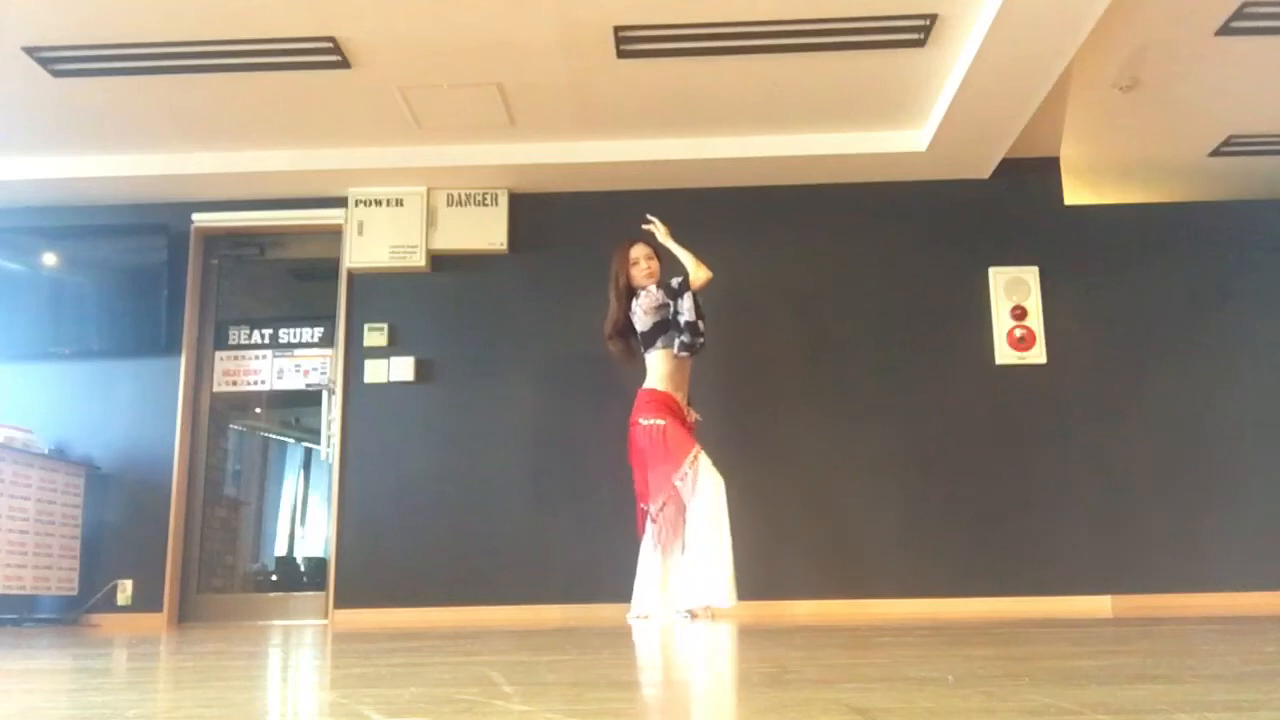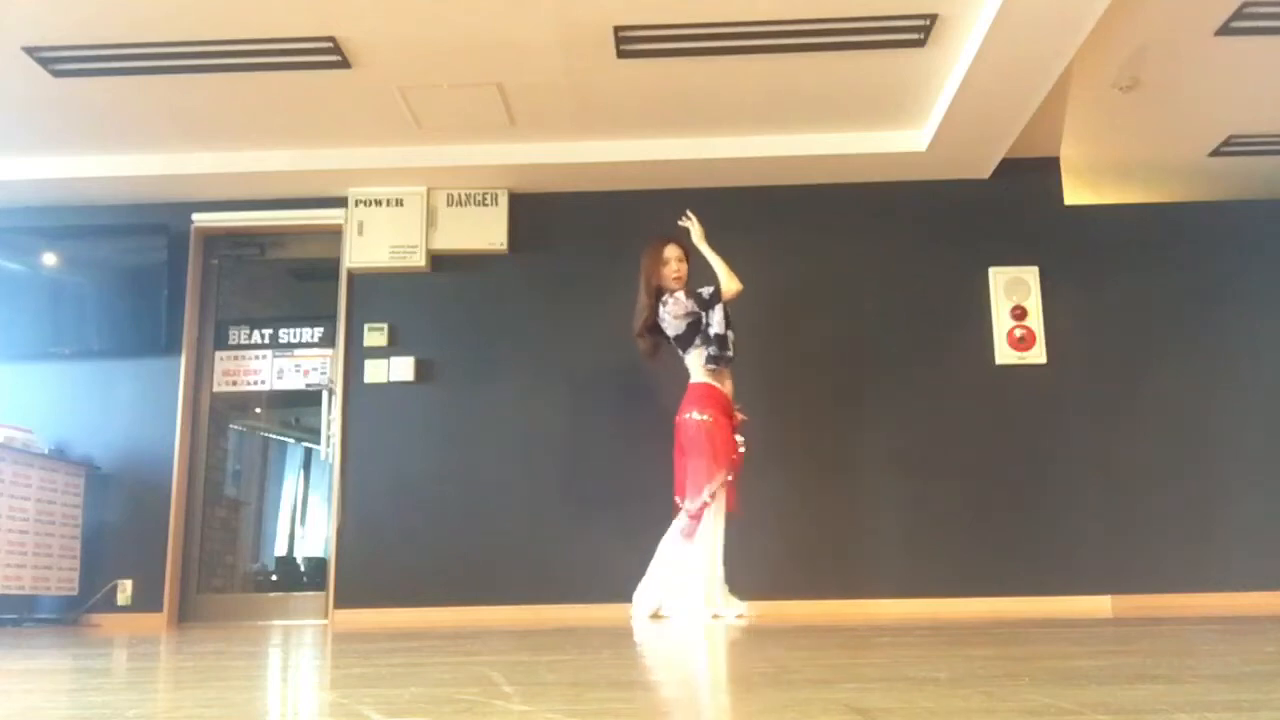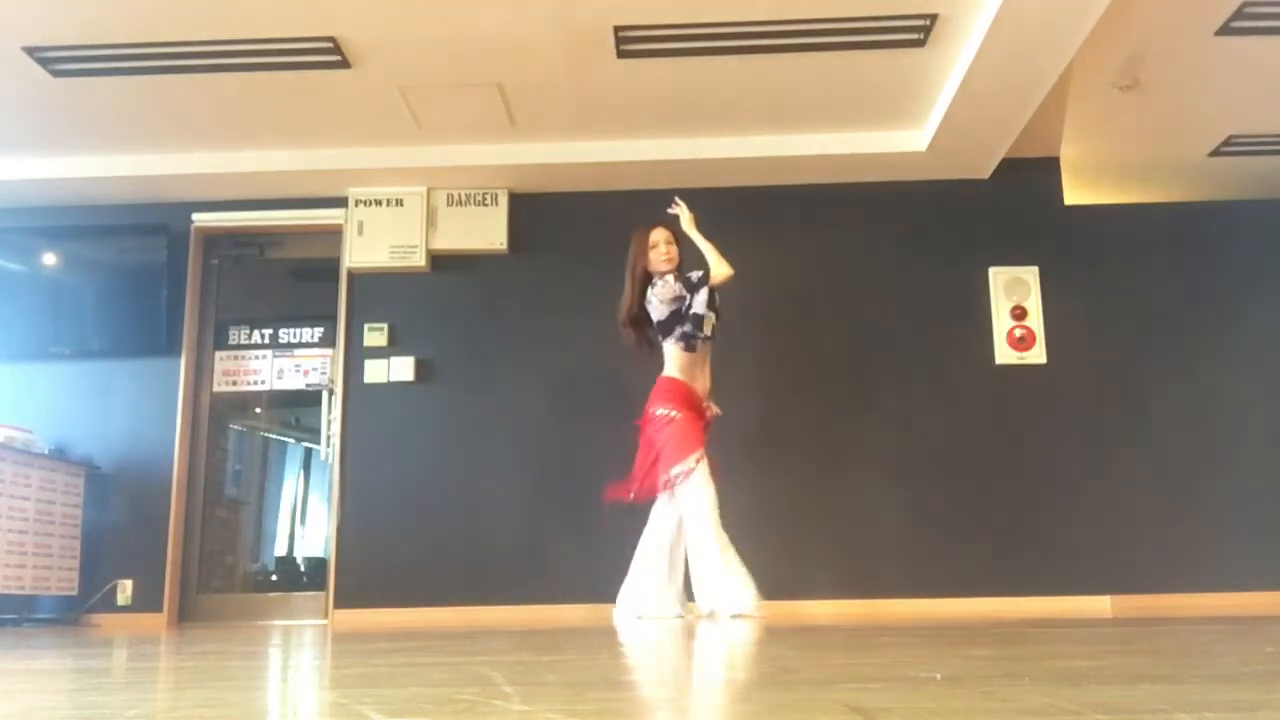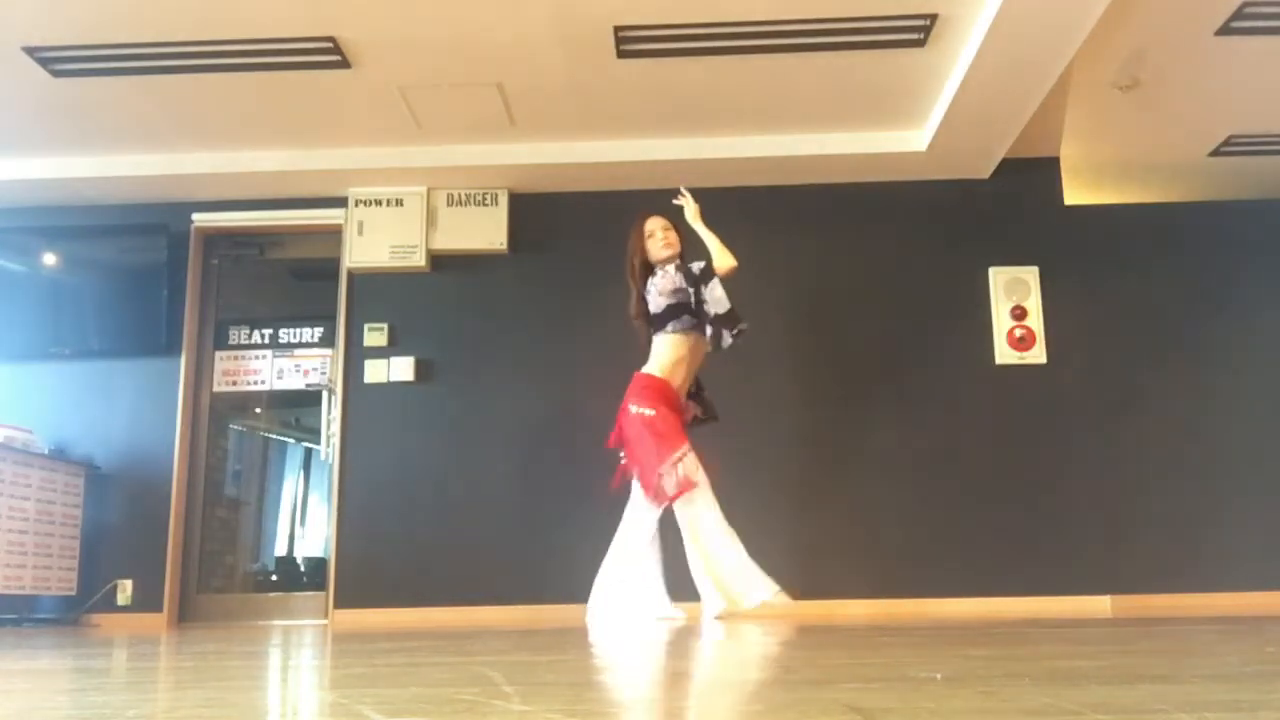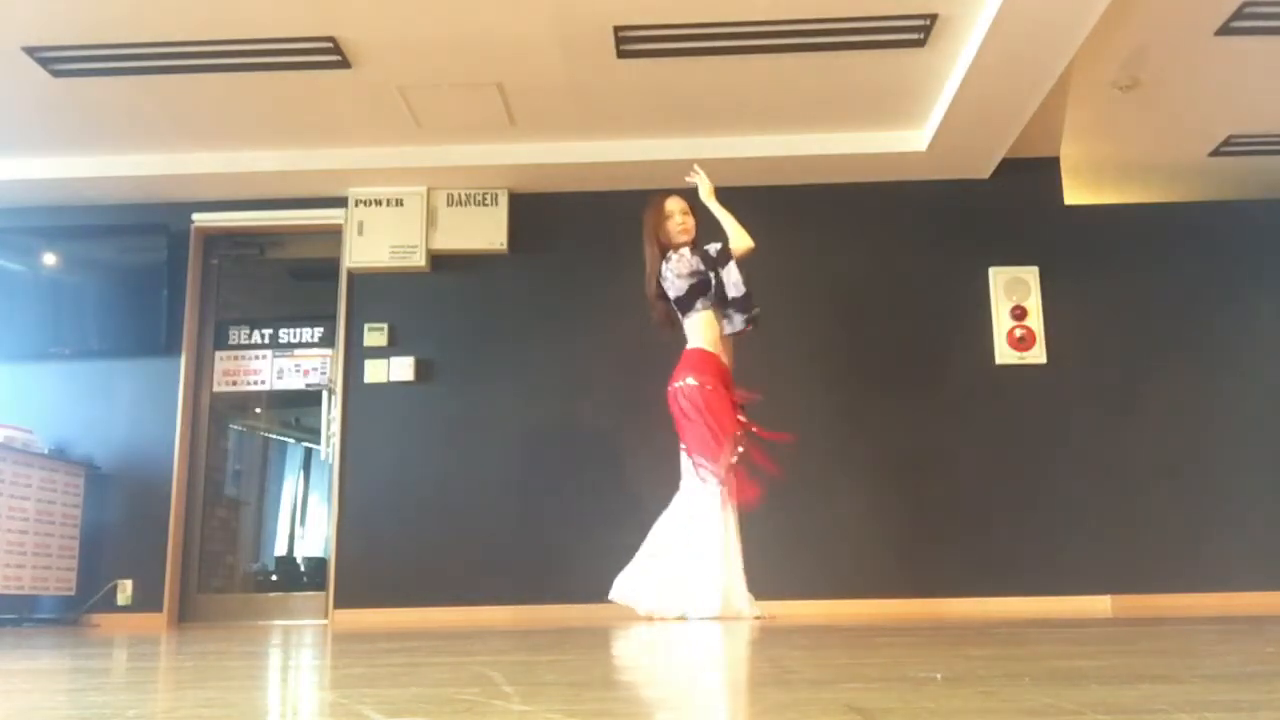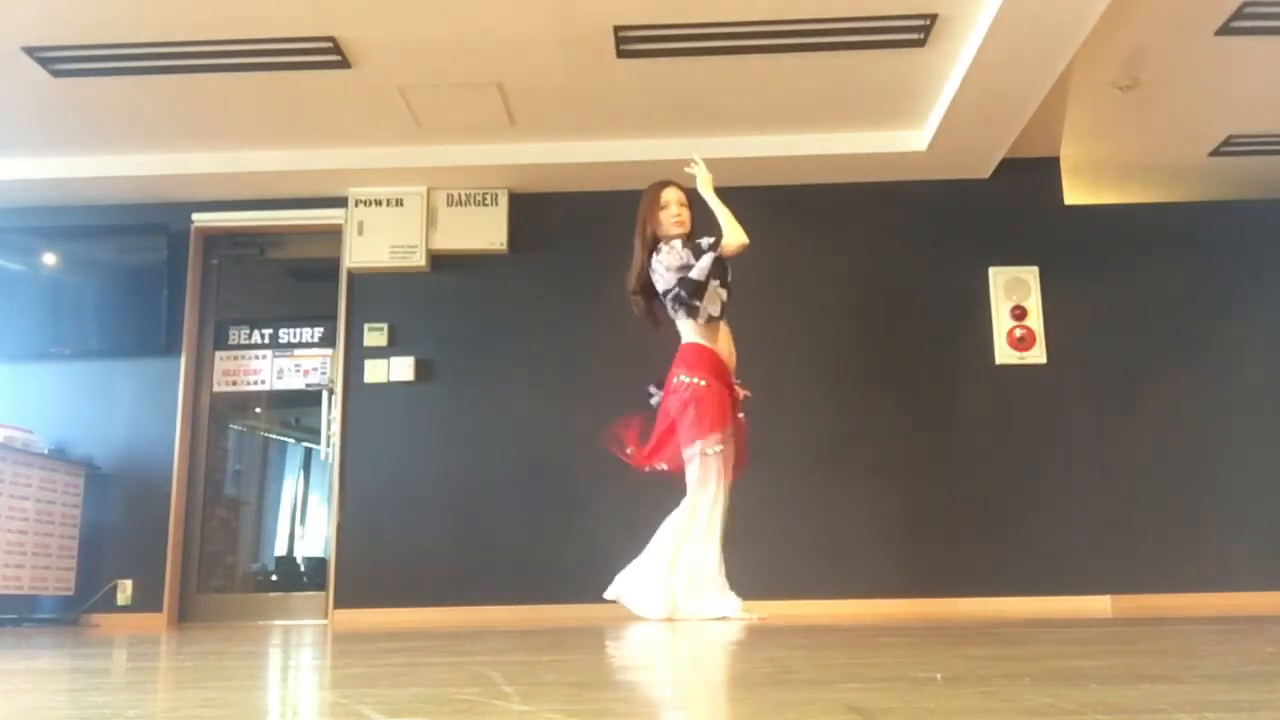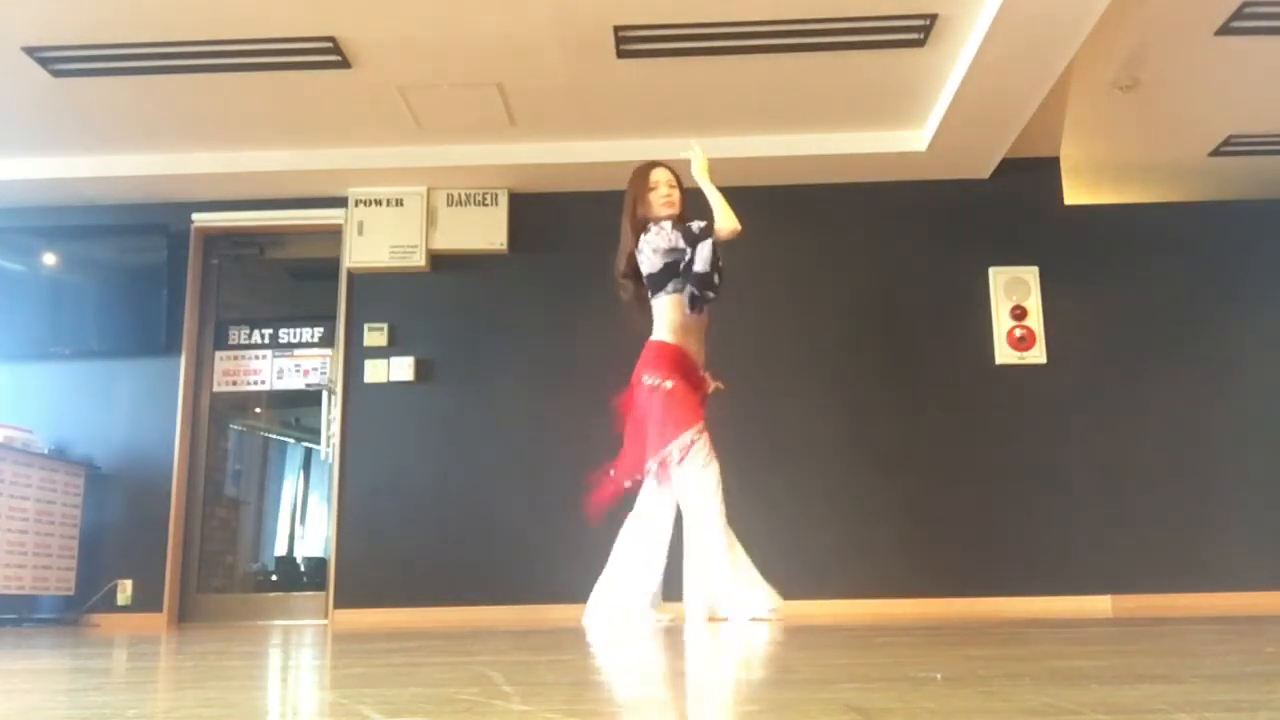
dt=0.7s
person 1, frame 1
left shoulder: (659, 304)
right shoulder: (645, 301)
right elbow: (702, 275)
right wrist: (670, 240)
left hip: (668, 414)
right hip: (656, 412)
left knee: (666, 510)
right knee: (706, 487)
left ankle: (657, 601)
right ankle: (694, 591)
person 1, frame 2
left shoulder: (684, 306)
right shoulder: (672, 304)
right elbow: (733, 287)
right wrist: (704, 244)
left hip: (710, 410)
right hip: (704, 408)
left knee: (700, 506)
right knee: (708, 503)
left ankle: (663, 596)
right ankle: (706, 599)
person 1, frame 3
left shoulder: (676, 290)
right shoulder: (661, 289)
right elbow: (722, 272)
right wrist: (692, 230)
left hip: (688, 407)
right hip: (672, 404)
left knee: (674, 505)
right knee: (698, 502)
left ankle: (650, 598)
right ankle: (723, 596)
person 1, frame 4
left shoulder: (678, 282)
right shoulder: (664, 278)
right elbow: (727, 263)
right wrist: (697, 221)
left hip: (665, 405)
right hip: (650, 400)
left knee: (650, 503)
right knee: (695, 499)
left ankle: (618, 601)
right ankle: (732, 591)
person 1, frame 5
left shoulder: (694, 266)
right shoulder: (681, 260)
right elbow: (744, 244)
right wrist: (712, 199)
left hip: (702, 381)
right hip: (699, 377)
left knee: (699, 492)
right knee: (718, 489)
left ankle: (654, 588)
right ankle: (722, 597)
person 1, frame 6
left shoulder: (687, 259)
right shoulder: (670, 254)
right elbow: (738, 241)
right wrist: (710, 192)
left hip: (713, 381)
right hip: (699, 375)
left knee: (711, 491)
right knee: (705, 489)
right ankle: (698, 596)
person 1, frame 7
left shoulder: (674, 241)
right shoulder: (658, 237)
right elbow: (729, 227)
right wrist: (704, 179)
left hip: (678, 376)
right hip: (665, 372)
left knee: (662, 491)
right knee: (700, 487)
left ankle: (620, 600)
right ankle: (727, 596)
